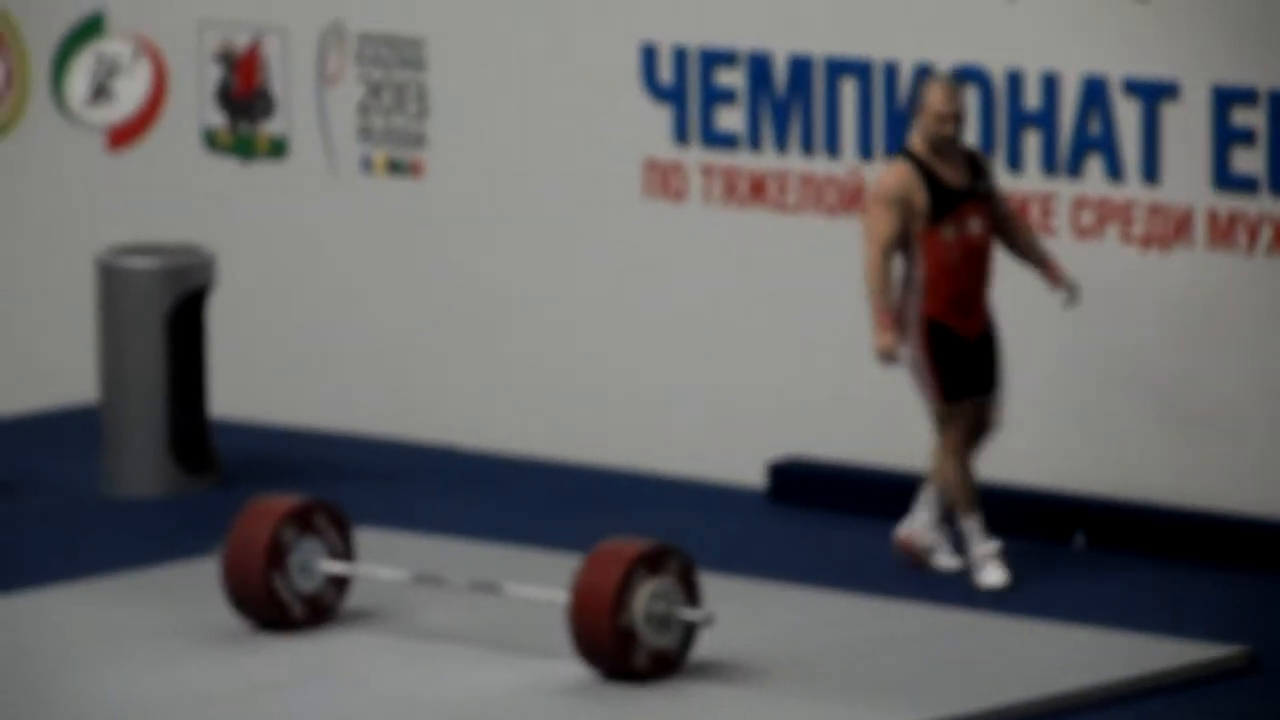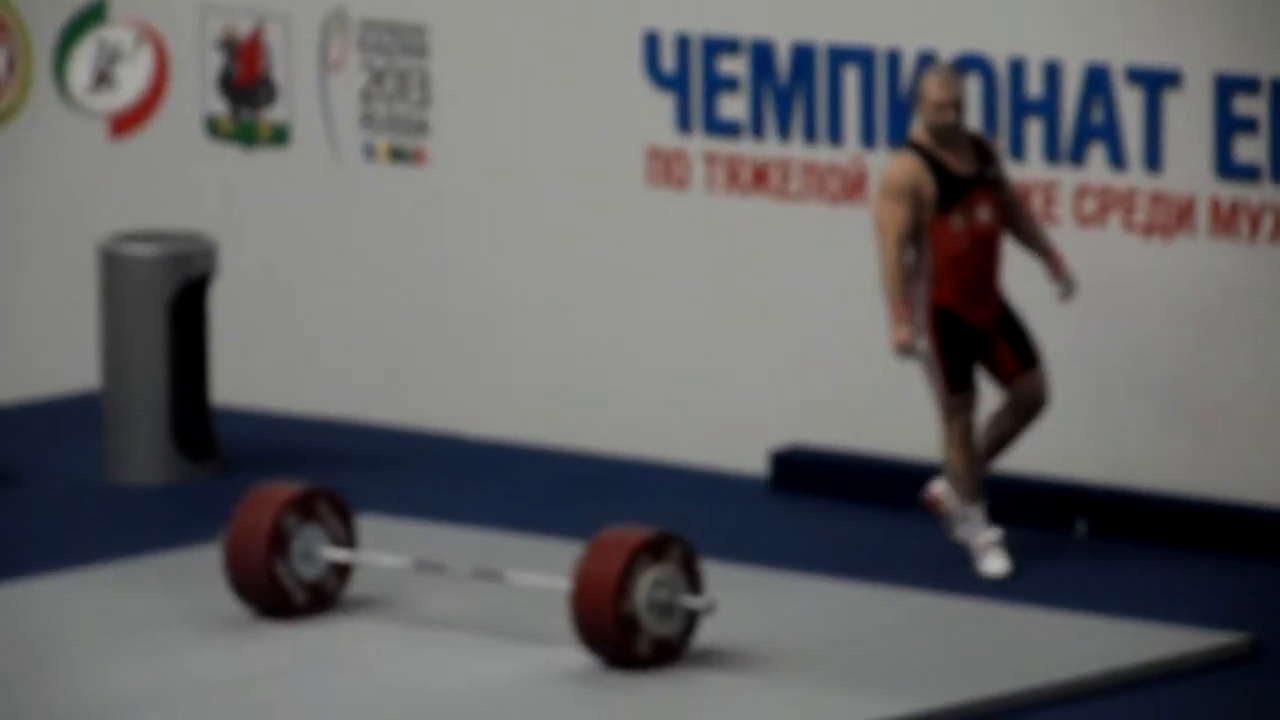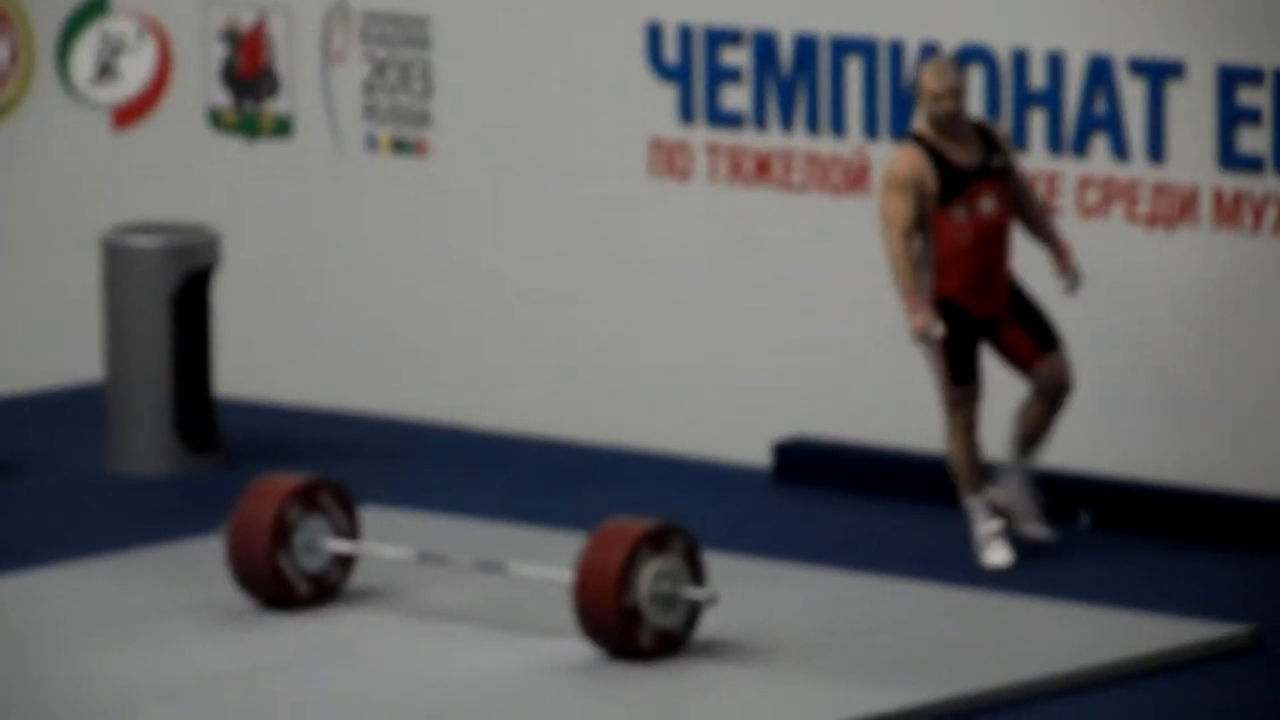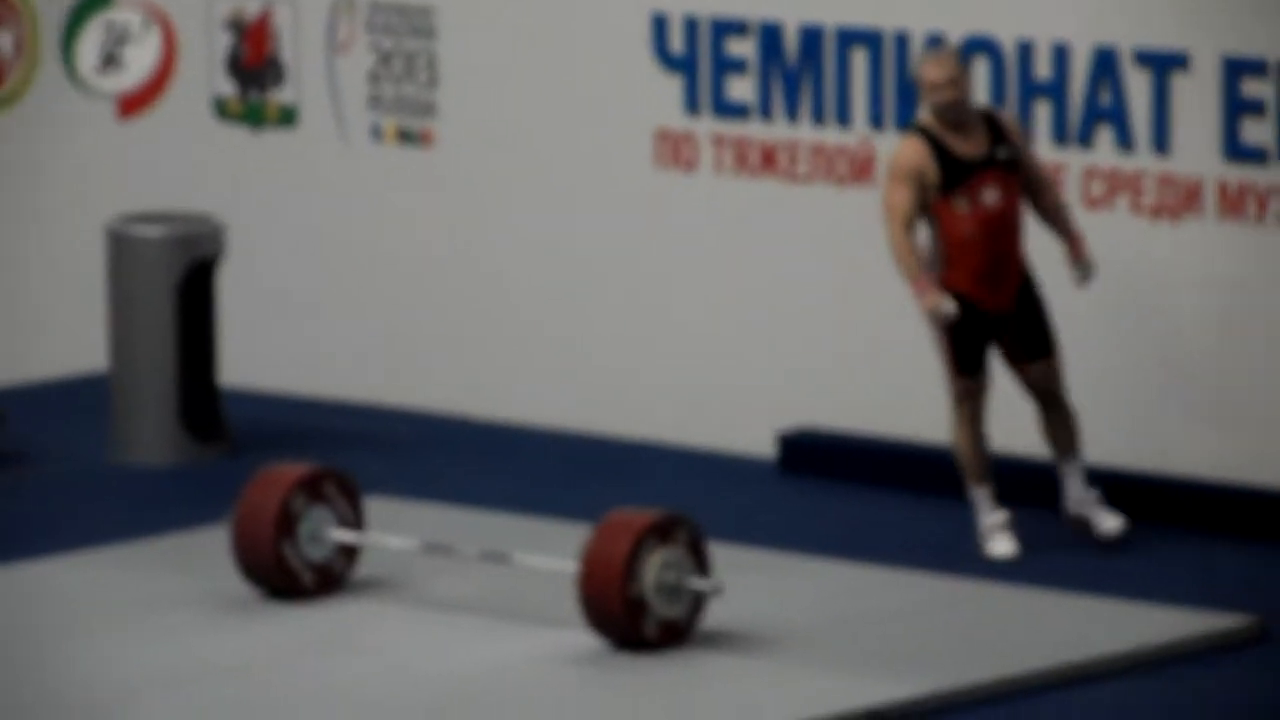
dt=0.1s
person 1, frame 1
left shoulder: (974, 162)
right shoulder: (899, 179)
left elbow: (1006, 223)
right elbow: (878, 254)
left wrist: (1051, 269)
right wrist: (883, 326)
left hip: (975, 314)
right hip: (929, 319)
left knee: (975, 426)
right knee: (954, 429)
left ankle: (918, 527)
right ankle: (979, 547)
person 1, frame 2
left shoulder: (982, 148)
right shoulder: (906, 170)
left elbow: (1012, 209)
right elbow: (891, 247)
left wrist: (1051, 260)
right wrist: (900, 319)
left hip: (987, 300)
right hip: (939, 307)
left knee: (1032, 394)
right knee: (959, 419)
left ankle: (951, 488)
right ankle: (982, 535)
person 1, frame 3
left shoulder: (990, 137)
right shoulder: (908, 162)
left elbow: (1022, 197)
right elbow: (897, 241)
left wrist: (1059, 250)
right wrist: (916, 308)
left hip: (1000, 286)
right hip: (947, 297)
left knee: (1056, 377)
right knee: (962, 410)
left ankle: (1012, 486)
right ankle: (983, 526)
person 1, frame 4
left shoulder: (1002, 128)
right shoulder: (913, 153)
left elbow: (1038, 186)
right elbow: (899, 228)
left wrist: (1073, 242)
right wrist: (923, 289)
left hip: (1011, 281)
right hip: (957, 291)
left knee: (1049, 387)
right knee: (969, 403)
left ankle: (1077, 497)
right ankle: (989, 518)
